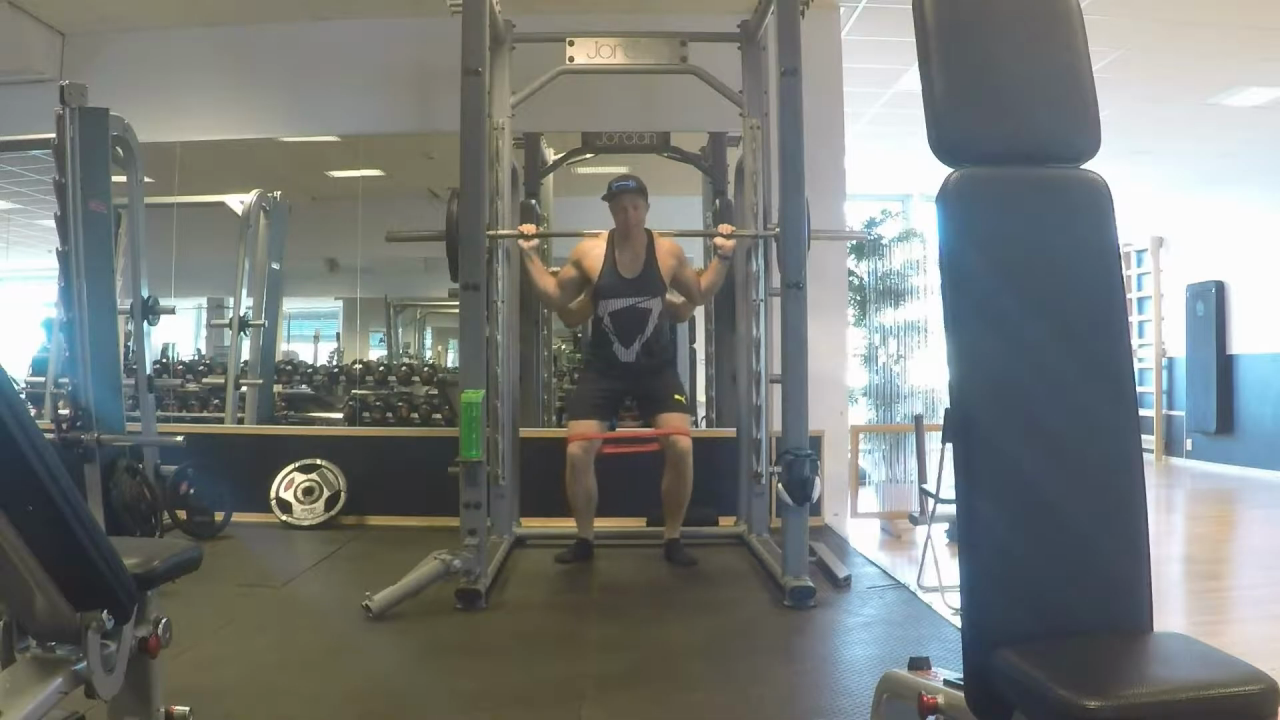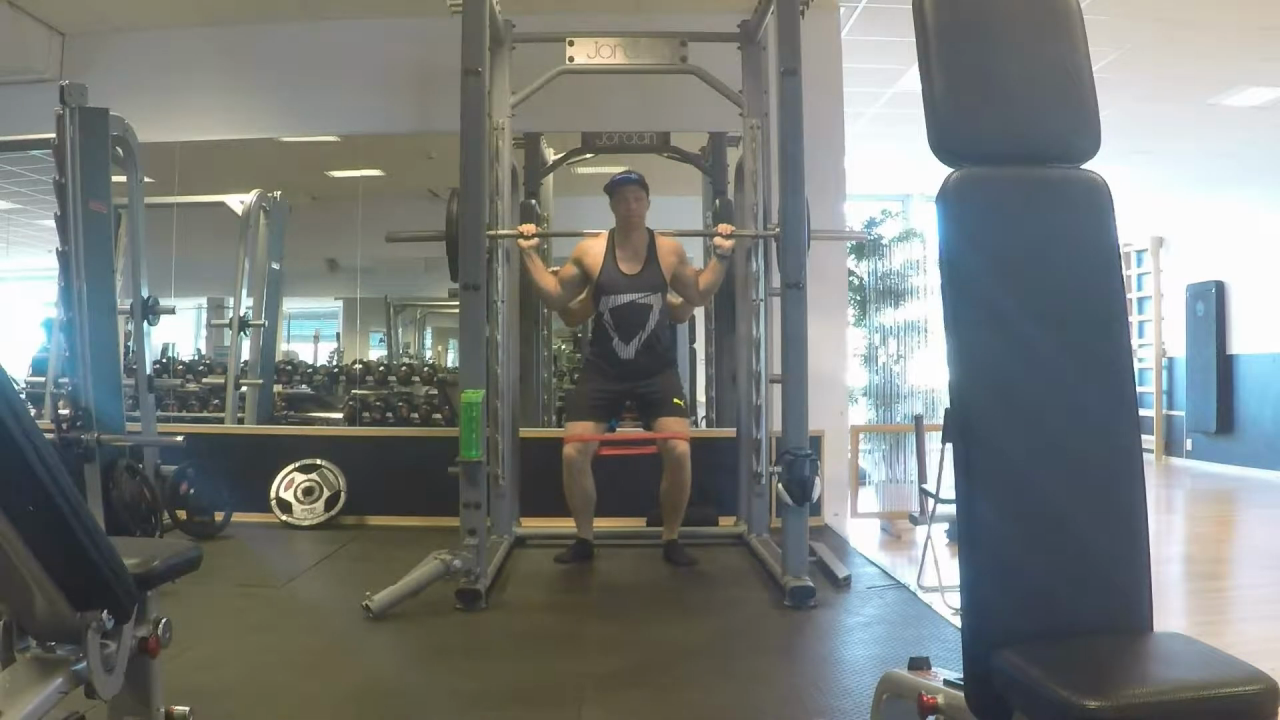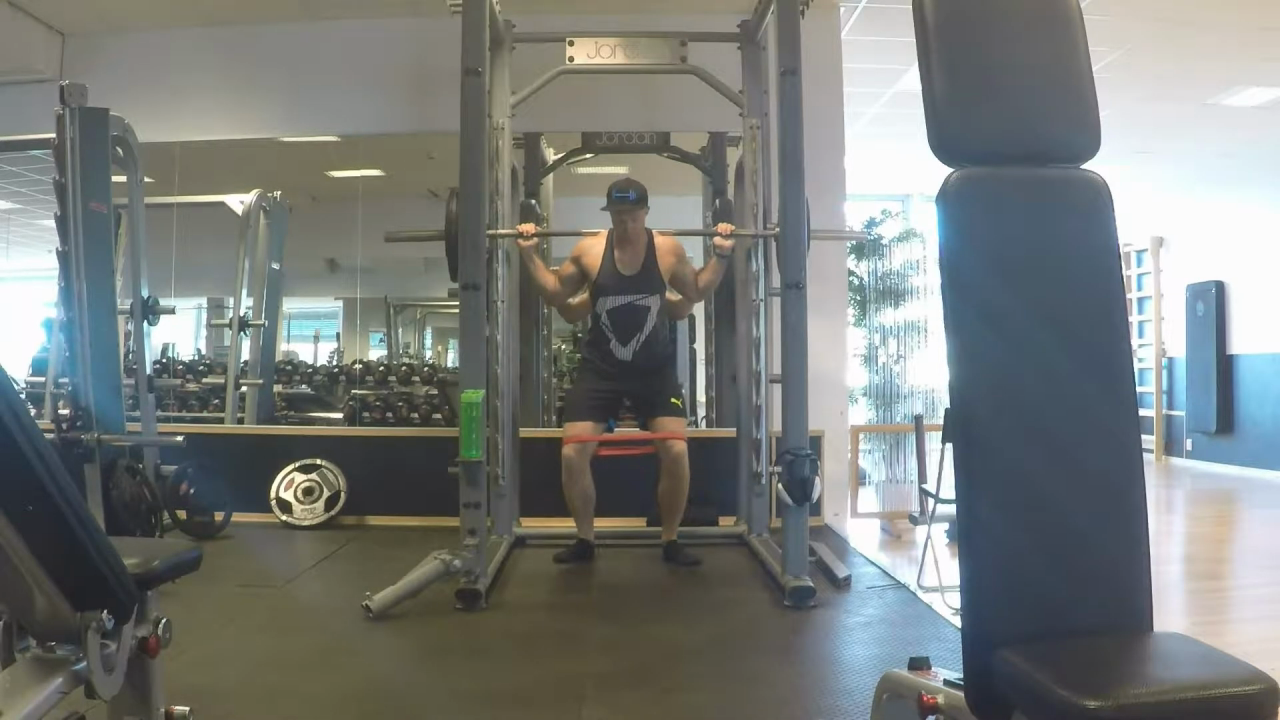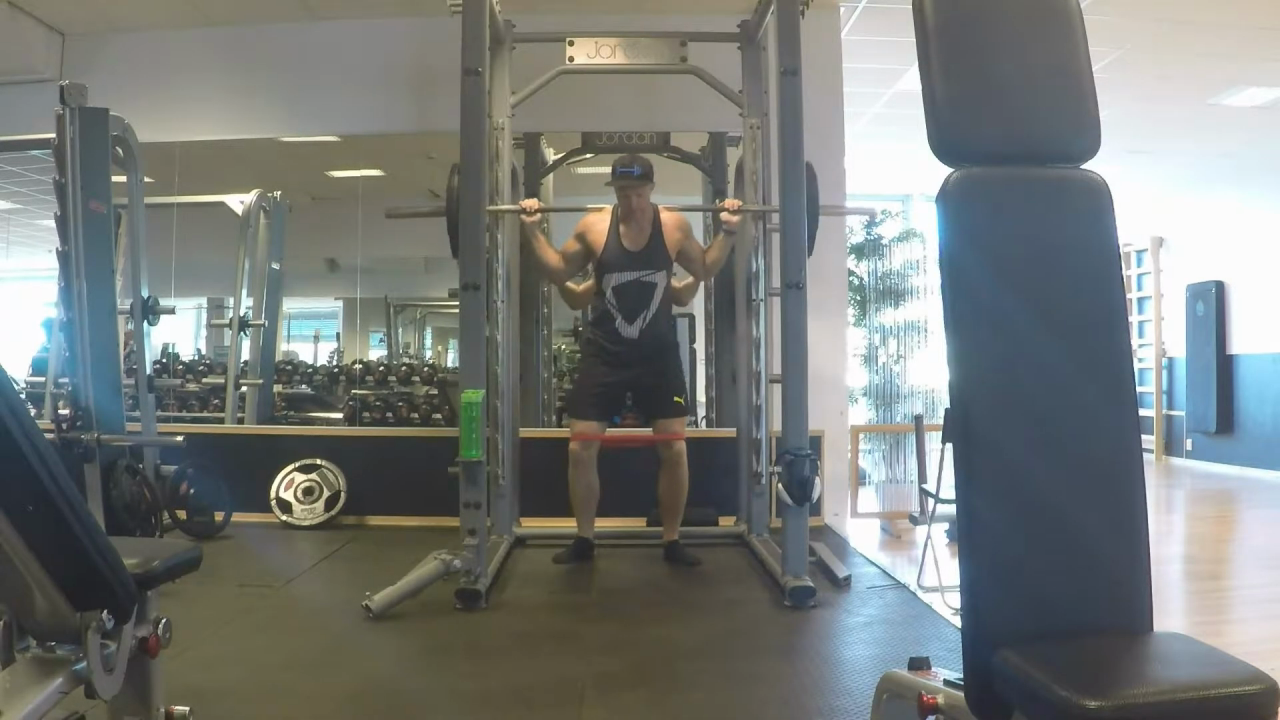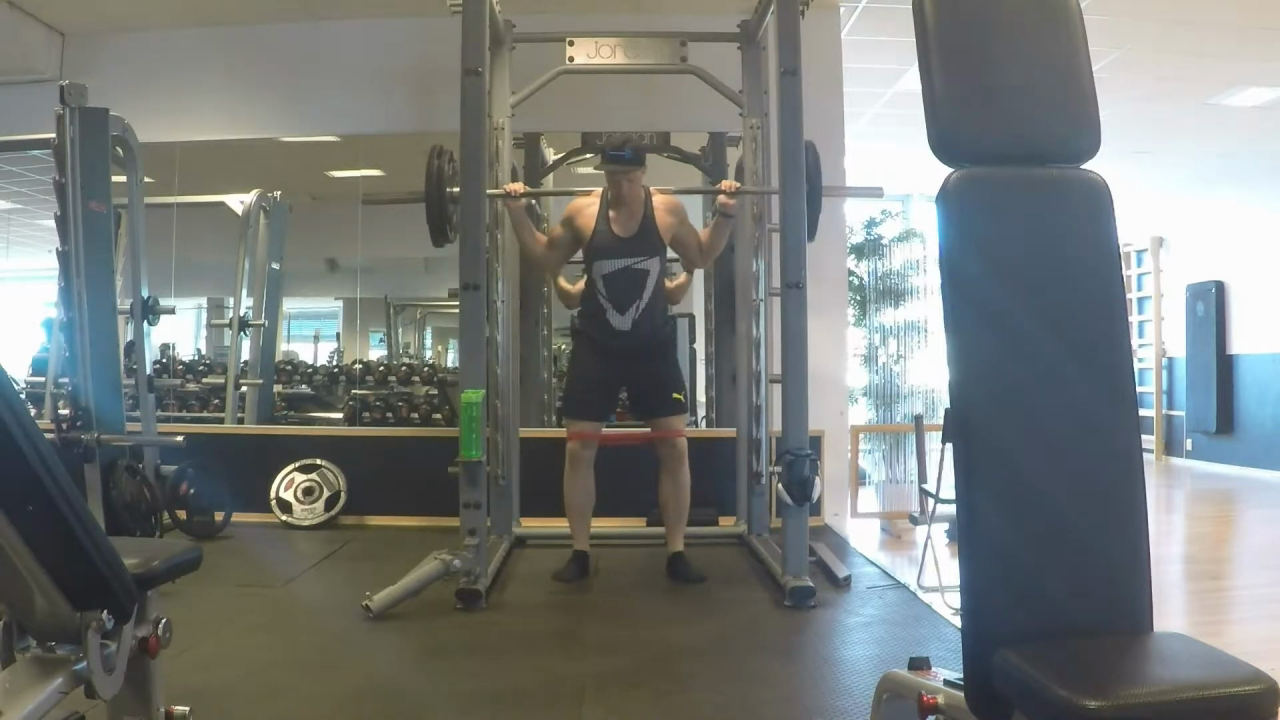
dt=1s
person 1, frame 1
left shoulder: (669, 252)
right shoulder: (588, 252)
left elbow: (699, 294)
right elbow: (556, 299)
left wrist: (723, 255)
right wrist: (530, 254)
left hip: (656, 368)
right hip: (602, 369)
left knee: (681, 448)
right knee: (577, 453)
left ankle: (672, 539)
right ankle: (584, 539)
person 1, frame 2
left shoulder: (670, 251)
right shoulder: (589, 251)
left elbow: (698, 296)
right elbow: (556, 298)
left wrist: (721, 255)
right wrist: (530, 254)
left hip: (657, 370)
right hip: (602, 370)
left knee: (679, 452)
right knee: (573, 454)
left ankle: (671, 540)
right ankle: (584, 539)
person 1, frame 3
left shoulder: (668, 250)
right shoulder: (588, 250)
left elbow: (696, 293)
right elbow: (555, 294)
left wrist: (720, 255)
right wrist: (530, 255)
left hip: (654, 368)
right hip: (599, 368)
left knee: (676, 452)
right knee: (573, 455)
left ankle: (671, 540)
right ankle: (584, 539)
person 1, frame 4
left shoulder: (674, 226)
right shoulder: (593, 227)
left elbow: (704, 270)
right elbow: (558, 272)
left wrist: (728, 231)
right wrist: (532, 230)
left hip: (658, 354)
right hip: (603, 352)
left knee: (674, 449)
right knee: (581, 450)
left ankle: (671, 540)
right ankle: (585, 539)
person 1, frame 5
left shoulder: (669, 211)
right shoulder: (582, 212)
left elbow: (701, 257)
right elbow: (546, 260)
left wrist: (725, 214)
right wrist: (518, 213)
left hip: (653, 346)
right hip: (595, 346)
left knee: (674, 448)
right knee: (578, 450)
left ankle: (676, 553)
right ankle: (580, 552)
